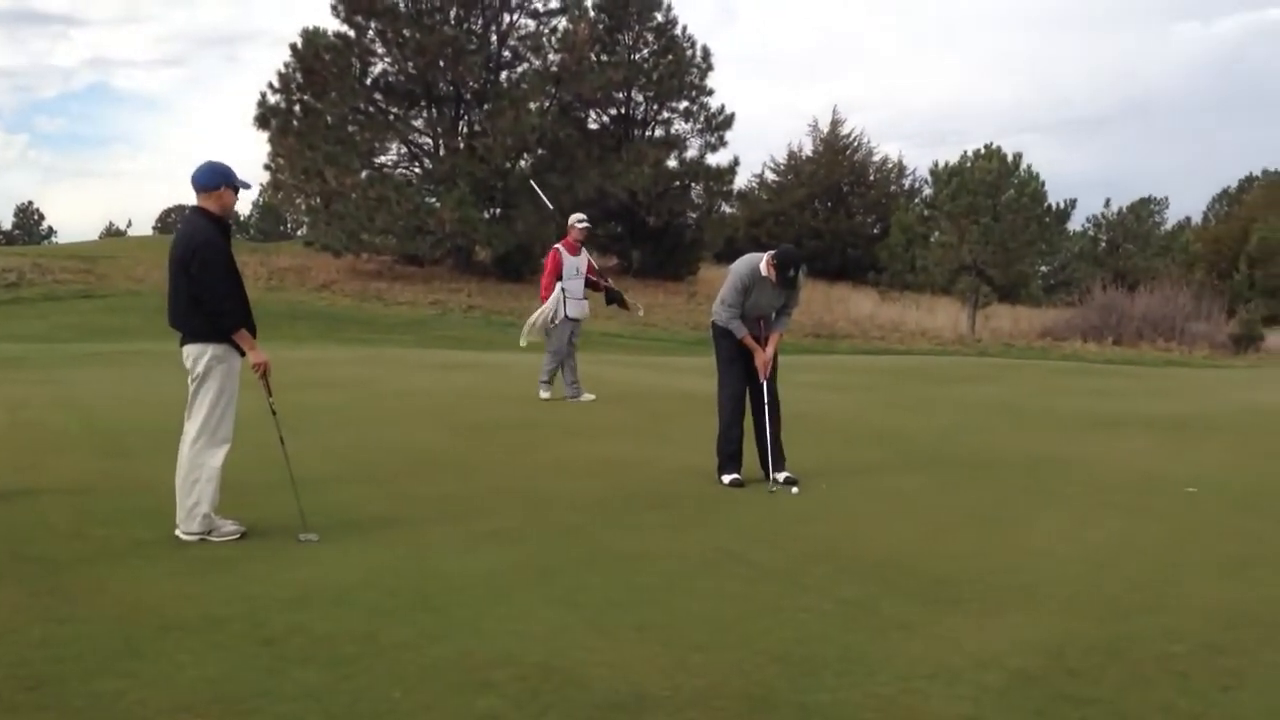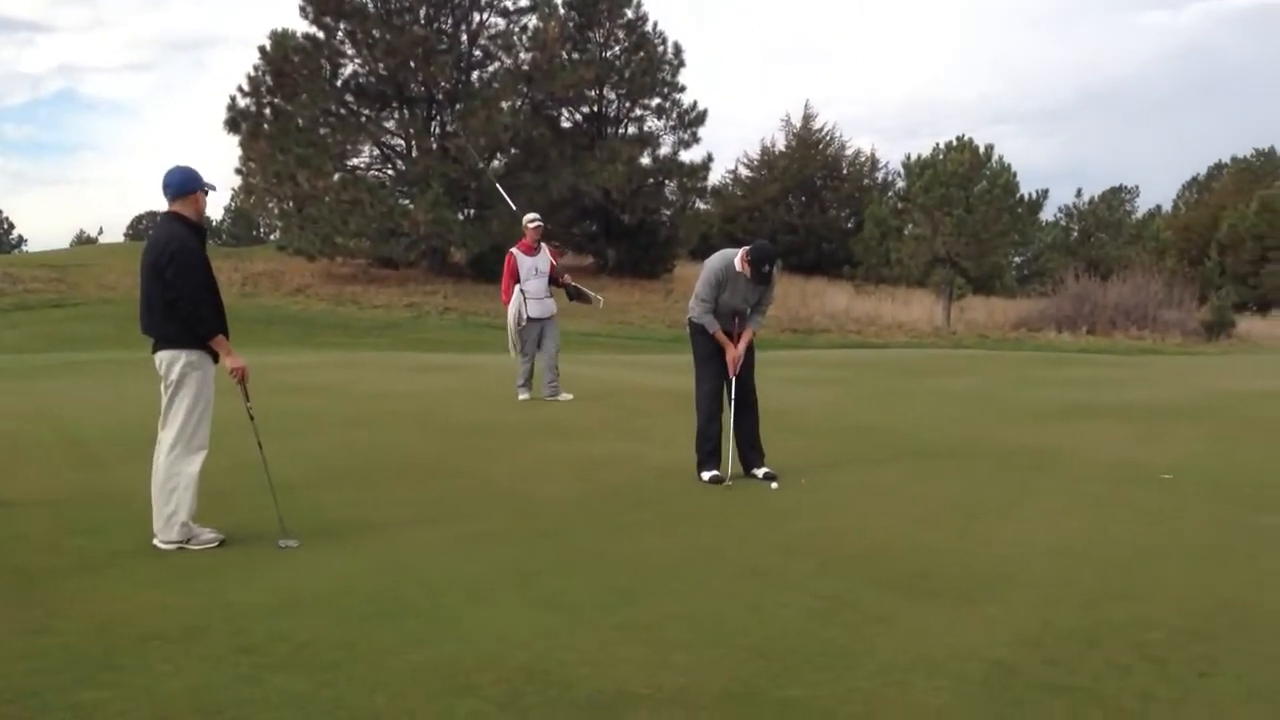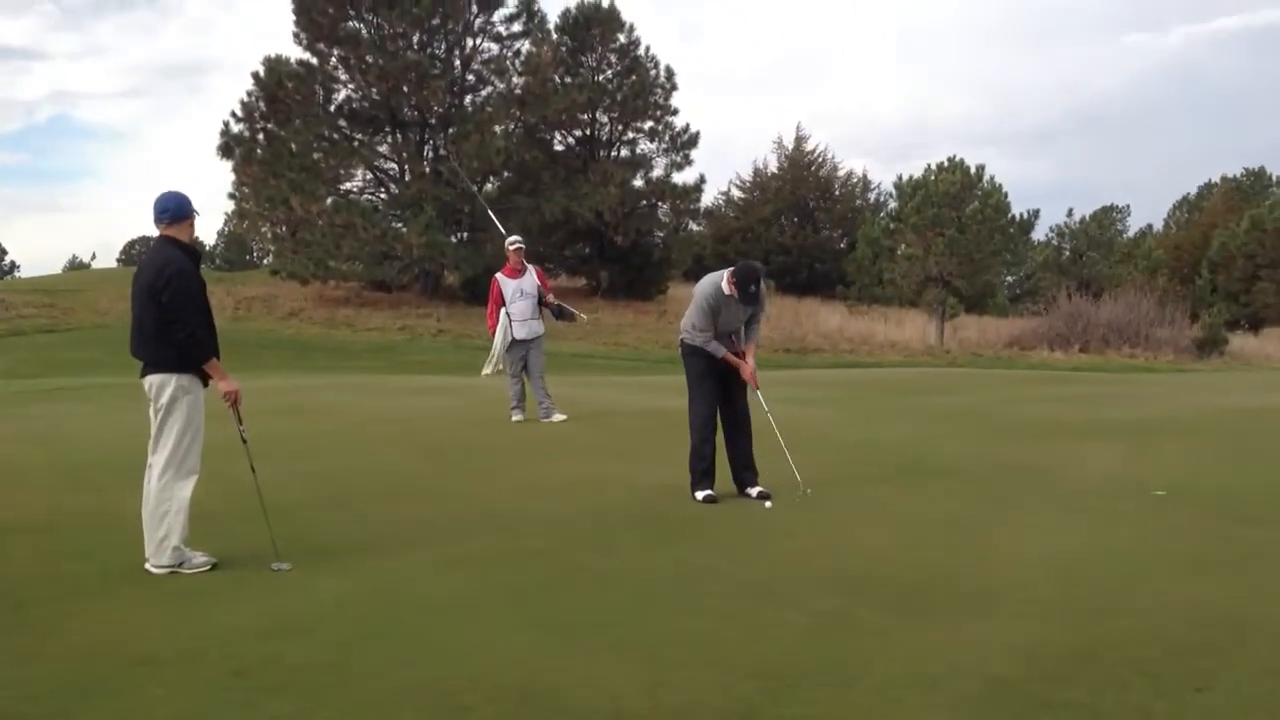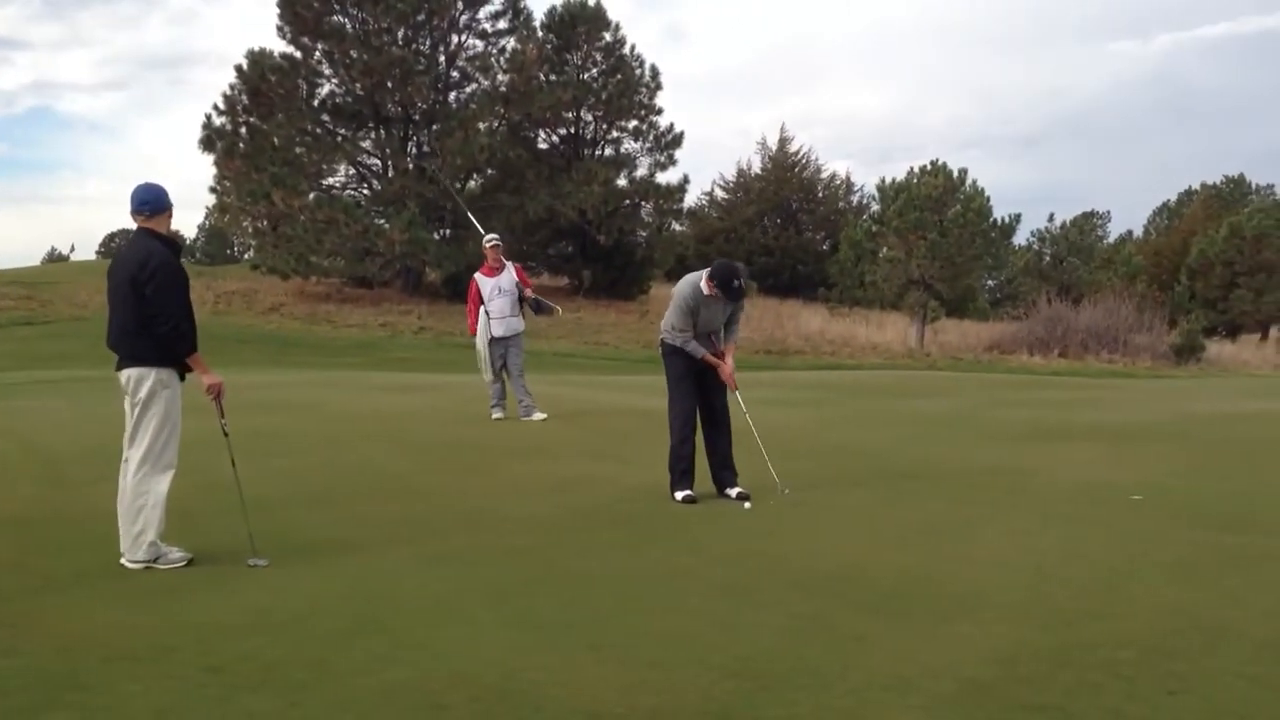
dt=0.4s
person 1, frame 1
left shoulder: (193, 231)
right shoulder: (206, 238)
right elbow: (219, 302)
right wrist: (251, 346)
left hip: (201, 341)
right hip: (214, 346)
left knee: (200, 432)
right knee: (207, 434)
left ankle: (194, 516)
right ankle: (195, 521)
person 1, frame 2
left shoulder: (163, 237)
right shoulder: (182, 242)
right elbow: (194, 307)
right wrist: (227, 352)
left hip: (171, 347)
right hip: (187, 351)
left knee: (173, 438)
right knee: (184, 441)
left ankle: (170, 525)
right ankle: (175, 530)
person 1, frame 3
left shoulder: (150, 262)
right shoulder: (179, 266)
right elbow: (189, 331)
right wrist: (221, 376)
left hip: (158, 370)
right hip: (177, 375)
left knee: (162, 462)
right knee: (175, 464)
left ankle: (162, 549)
right ankle: (167, 553)
person 1, frame 4
left shoulder: (123, 255)
right shoulder: (160, 259)
right elbow: (171, 324)
right wrist: (203, 370)
left hip: (131, 364)
right hip: (154, 369)
left knee: (136, 457)
right knee: (151, 460)
left ankle: (136, 544)
right ankle: (142, 548)
person 2, frame 1
left shoulder: (793, 278)
right shoulder: (743, 270)
left elbow: (785, 314)
right elbow: (730, 317)
left wrist: (771, 348)
right wrist: (756, 351)
left hip: (762, 333)
right hip: (729, 330)
left knee: (768, 399)
right knee: (732, 397)
left ankle: (775, 466)
right ankle: (728, 468)
person 2, frame 2
left shoulder: (768, 275)
right shoulder: (718, 265)
left elbow: (759, 312)
right elbow: (703, 311)
left wrist: (742, 345)
right wrist: (727, 347)
left hip: (740, 330)
right hip: (706, 328)
left knee: (746, 395)
right knee: (710, 395)
left ankle: (754, 462)
right ankle: (707, 465)
person 2, frame 3
left shoulder: (756, 290)
right shoulder: (707, 291)
left elbow: (754, 322)
right elbow: (705, 340)
left wrist: (750, 358)
right wrist: (739, 365)
left hip: (731, 348)
right hip: (699, 349)
left knee: (739, 415)
right knee: (704, 414)
left ankle: (747, 481)
right ankle: (701, 484)
person 2, frame 4
left shoulder: (735, 288)
right shoulder: (686, 291)
left elbow: (733, 321)
right elbow: (684, 340)
left wrist: (729, 357)
right wrist: (719, 365)
left hip: (711, 349)
right hip: (679, 349)
left knee: (718, 415)
right knee: (684, 414)
left ankle: (726, 482)
right ankle: (680, 484)
person 3, frame 1
left shoulder: (583, 253)
right shoulder: (558, 251)
left elbow: (587, 277)
right elbow: (547, 279)
left wrist: (601, 284)
right wrist: (548, 304)
left hip: (576, 310)
right hip: (561, 310)
left knee: (570, 351)
right knee: (556, 349)
left ankle: (573, 391)
right ankle: (545, 385)
person 3, frame 2
left shoulder: (546, 251)
right shoulder: (515, 254)
left elbow: (552, 275)
right elbow: (508, 283)
left wrist: (563, 280)
right wrist: (510, 307)
left hip: (547, 310)
right hip: (527, 311)
left knee: (552, 350)
right knee: (527, 352)
left ankle: (552, 390)
right ankle: (523, 389)
person 3, frame 3
left shoulder: (535, 272)
right shoulder: (499, 278)
left elbow: (544, 295)
right elbow: (493, 307)
left wrist: (549, 299)
right wrist: (495, 331)
left hip: (535, 332)
right hip: (514, 334)
left knee: (537, 374)
right knee: (515, 374)
left ankle: (547, 411)
right ankle: (517, 410)
person 3, frame 4
left shoulder: (514, 269)
right shoulder: (478, 278)
left elbow: (527, 290)
right elbow: (473, 306)
left wrist: (528, 294)
right wrist: (475, 331)
left hip: (514, 329)
right hip: (493, 332)
left knee: (517, 371)
right knee: (495, 372)
left ankle: (527, 409)
right ankle: (497, 408)
